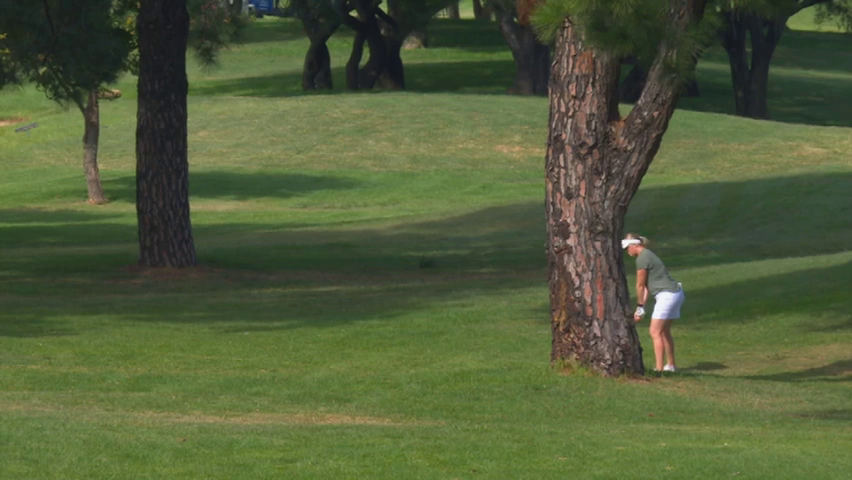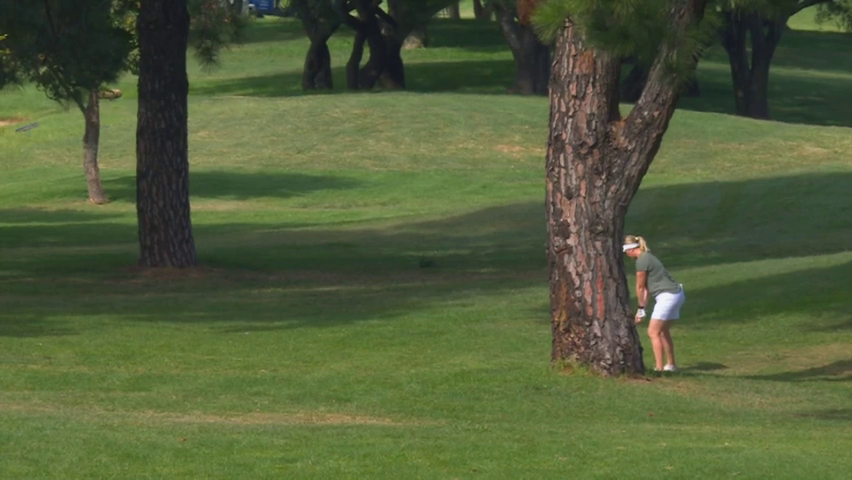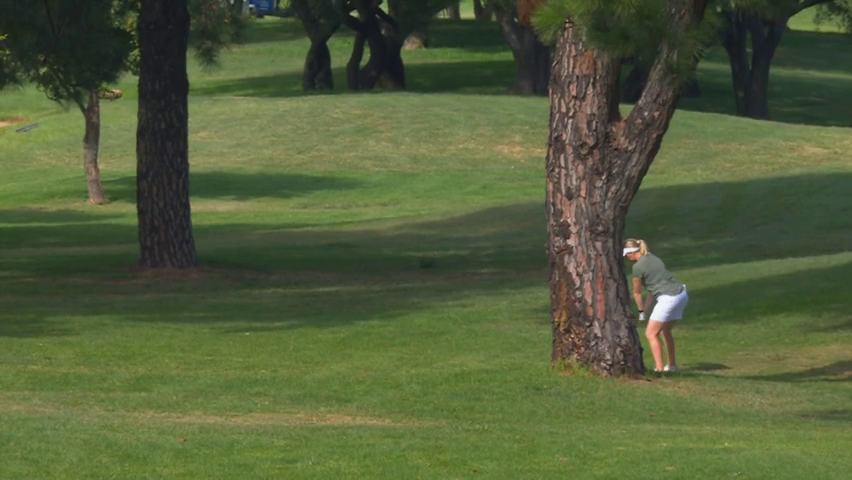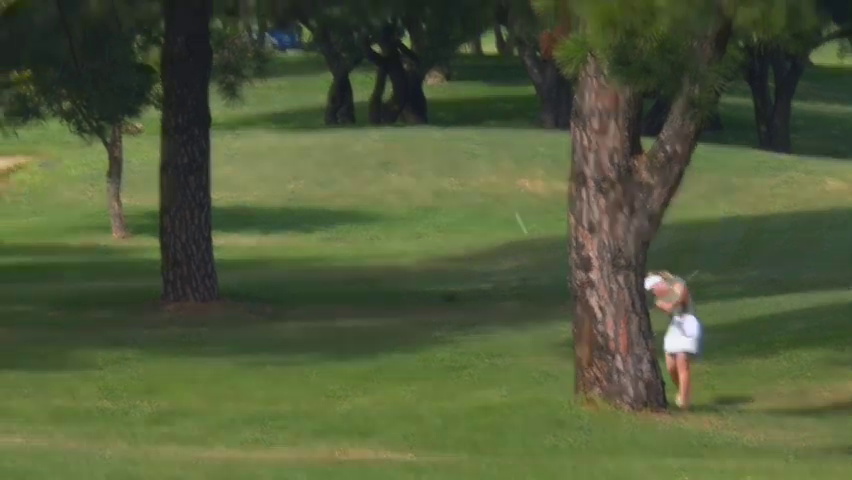
dt=1s
person 1, frame 1
left shoulder: (642, 258)
right shoulder: (647, 255)
left elbow: (640, 285)
right elbow: (646, 286)
left wrist: (639, 307)
right wrist: (641, 307)
left hip: (667, 295)
right hip: (674, 293)
left knee: (655, 332)
right knee: (664, 331)
left ankle: (659, 369)
right ankle: (671, 365)
person 1, frame 2
left shoulder: (641, 261)
right shoulder: (647, 257)
left elbow: (640, 287)
right elbow: (647, 287)
left wrist: (640, 308)
right wrist: (642, 309)
left hip: (668, 296)
right hip: (675, 294)
left knee: (653, 332)
right knee: (663, 331)
left ankle: (659, 369)
right ankle: (671, 365)
person 1, frame 3
left shoulder: (637, 267)
right shoulder: (653, 258)
left elbow: (637, 292)
left wrist: (641, 312)
right wrist: (644, 310)
left hip: (669, 298)
right hip: (680, 294)
left knee: (651, 334)
right knee: (665, 331)
left ankle: (659, 369)
right ankle: (671, 365)
person 1, frame 4
left shoulder: (679, 284)
right shoulder: (661, 297)
right elbow: (663, 305)
left hip: (687, 324)
right hip: (674, 326)
left knee: (682, 365)
right knee: (671, 367)
left ankle: (683, 401)
right ankle: (682, 393)
